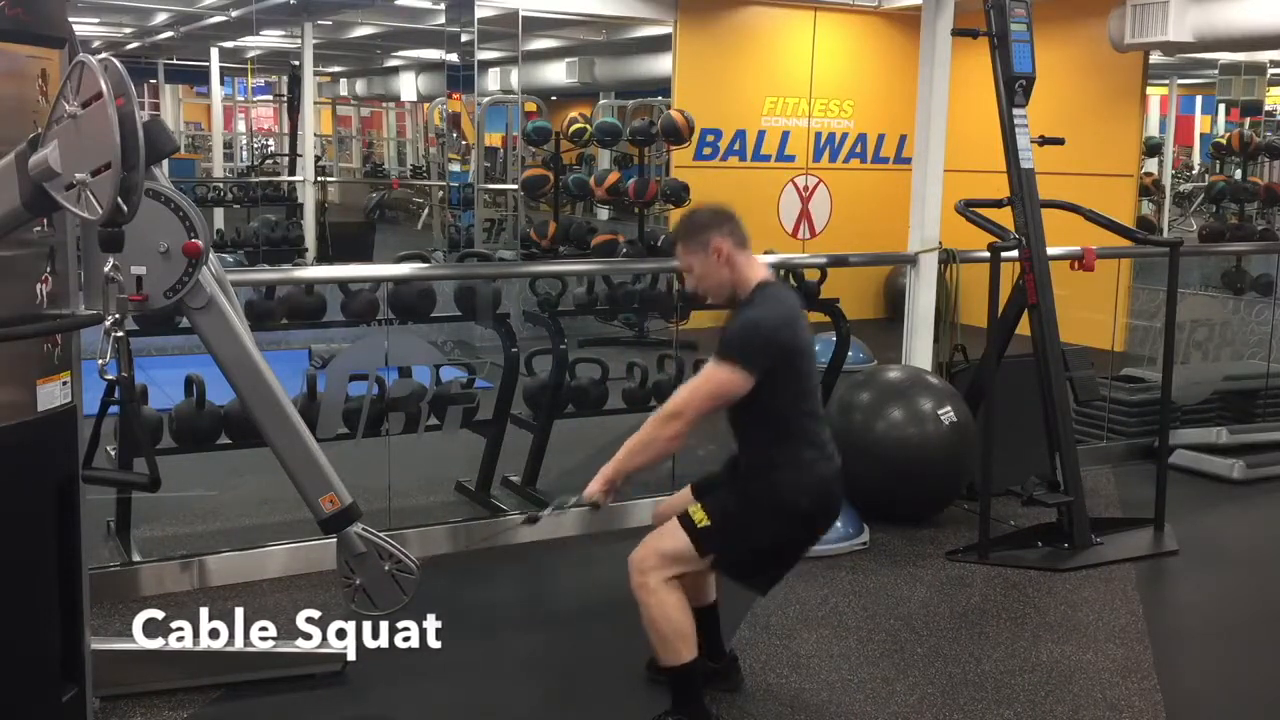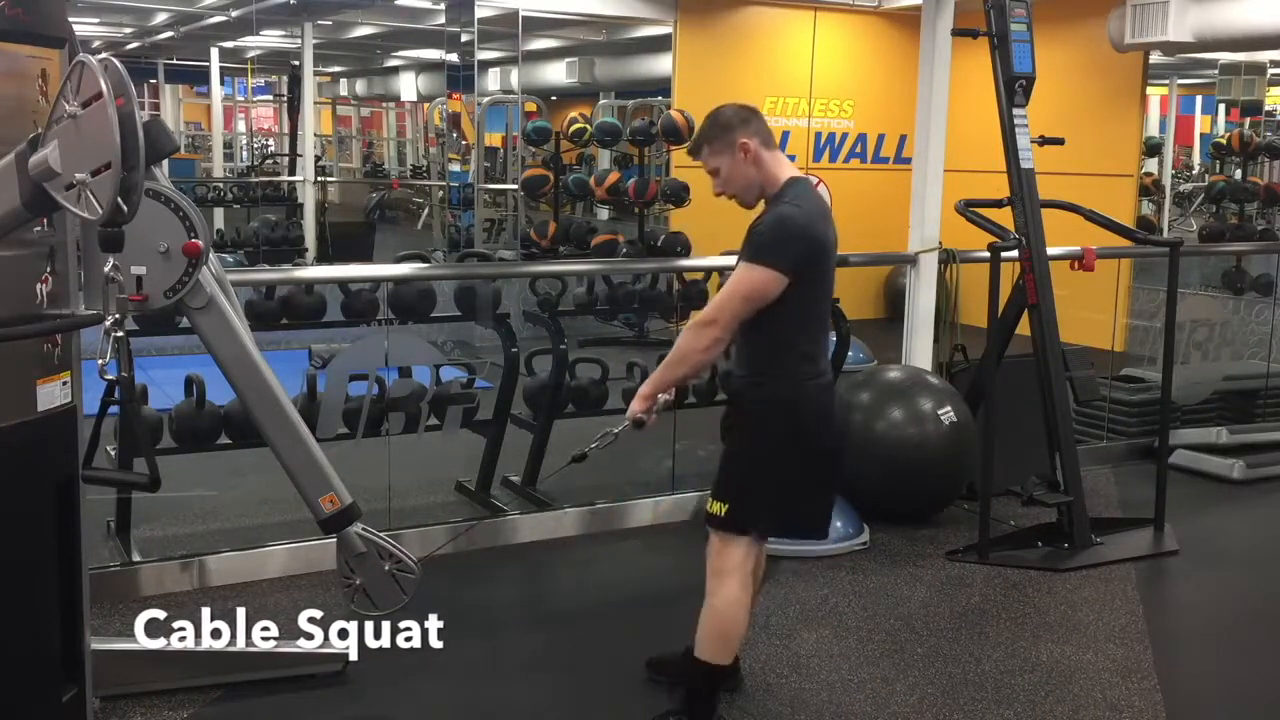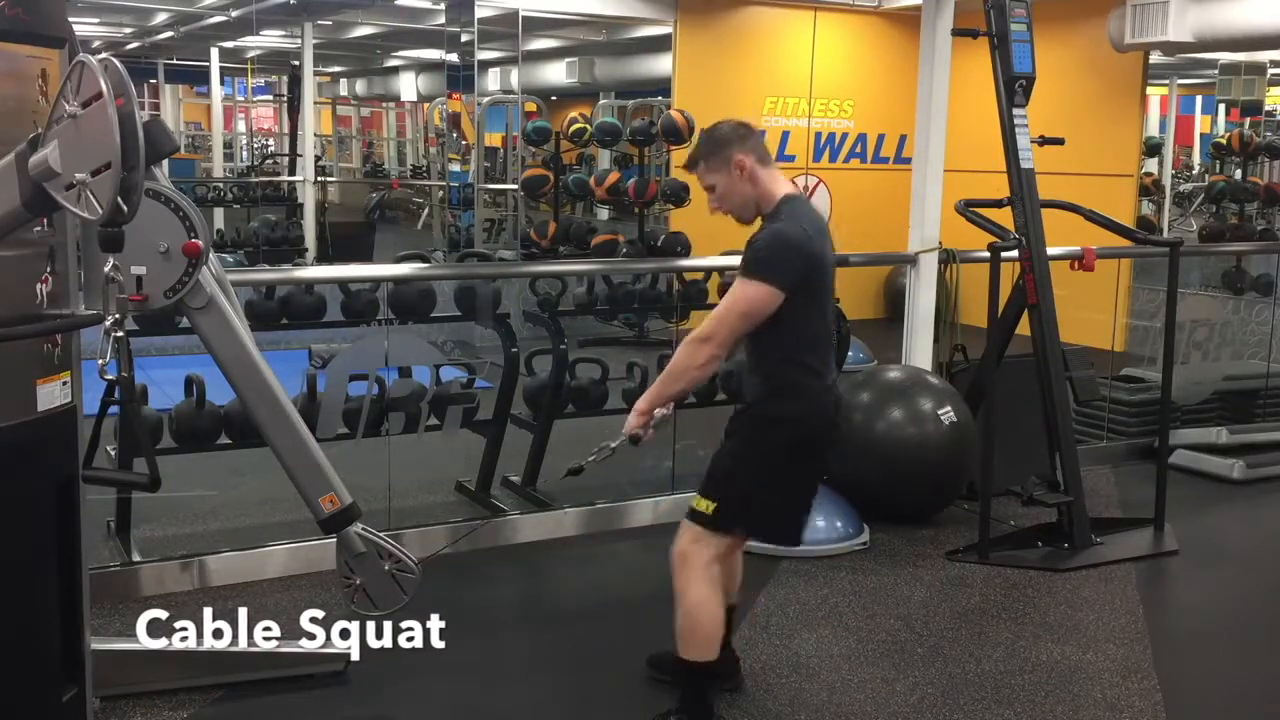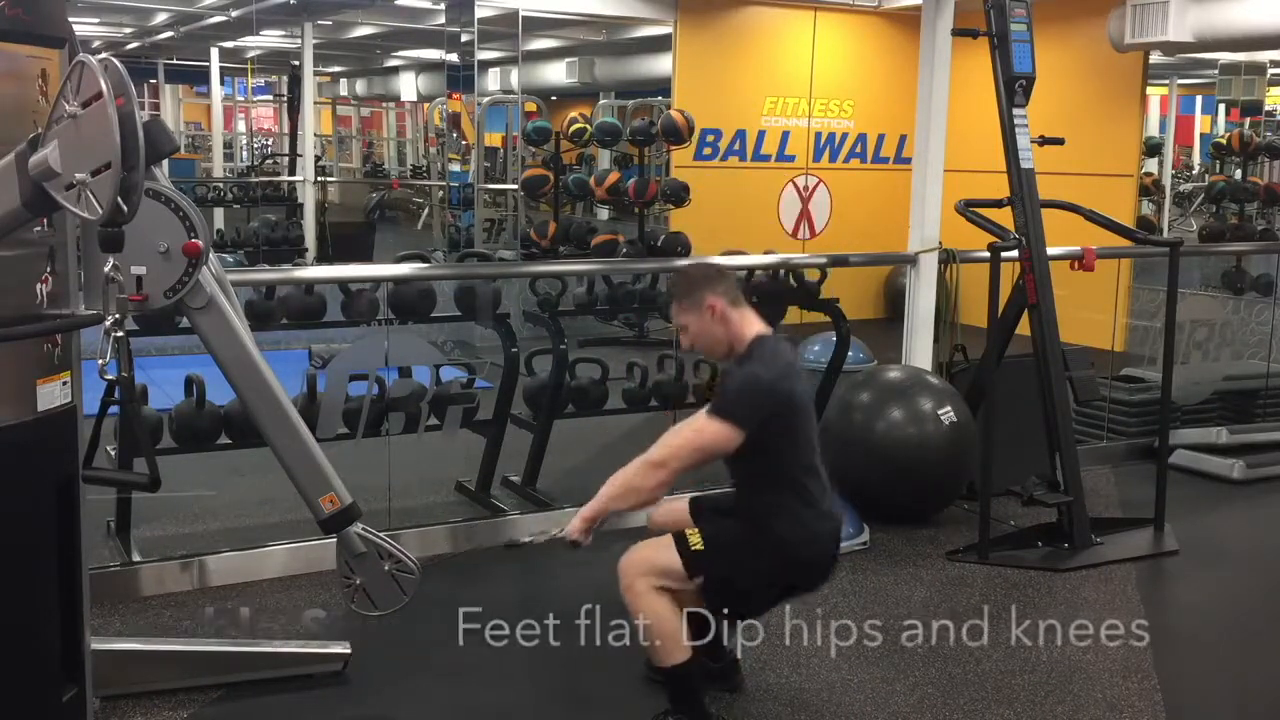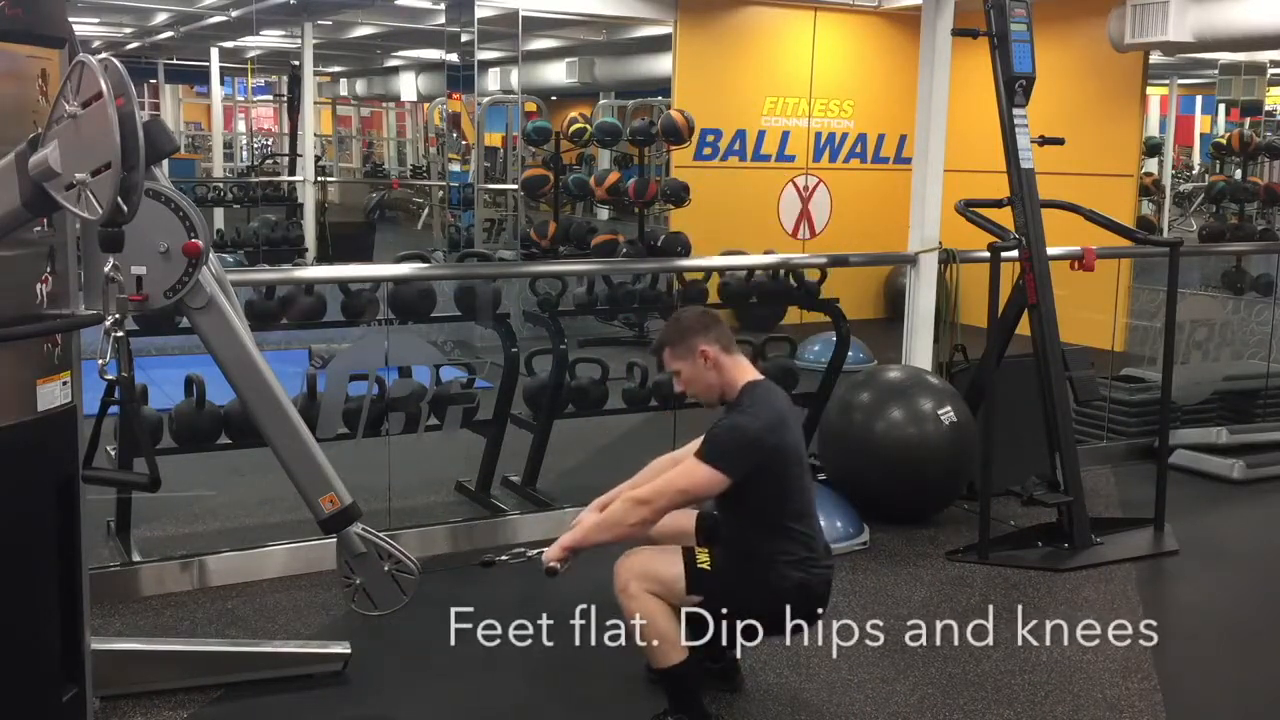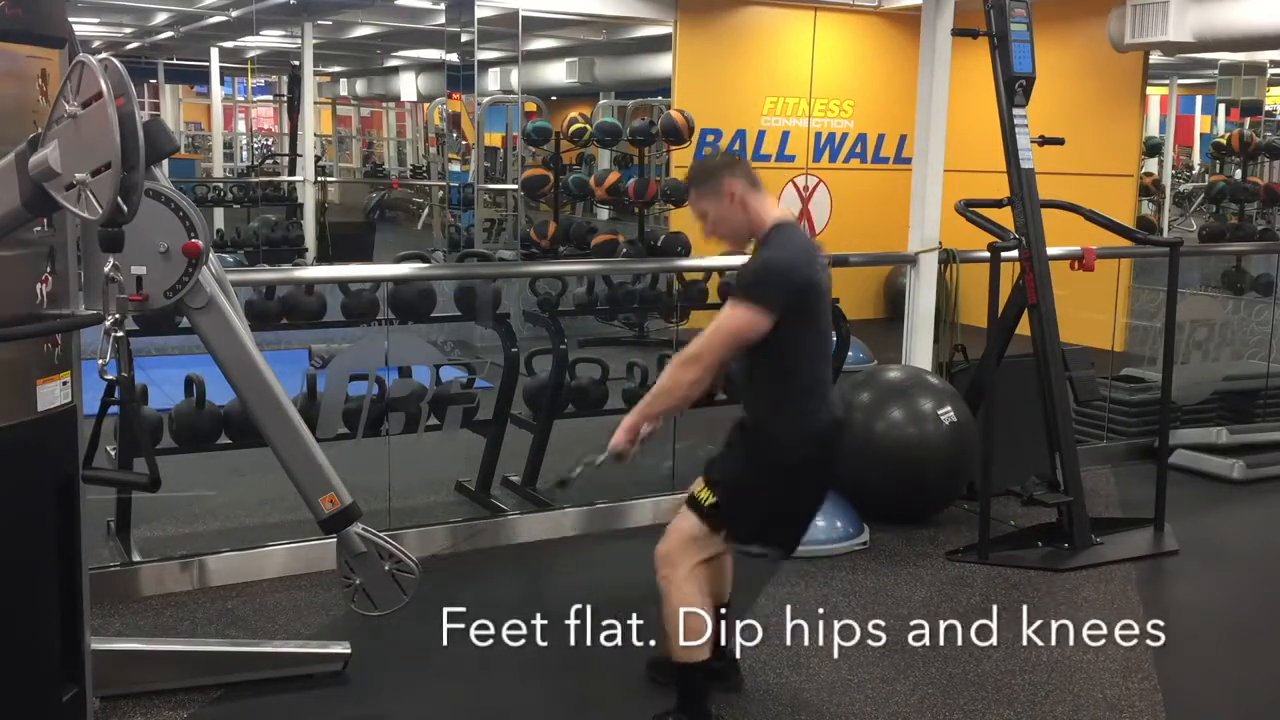
dt=0.4s
person 1, frame 1
left shoulder: (760, 324)
right shoulder: (767, 303)
left elbow: (680, 417)
right elbow: (695, 391)
left wrist: (609, 477)
right wrist: (623, 458)
left hip: (792, 490)
right hip: (781, 472)
left knee: (649, 565)
right knee: (671, 517)
right ankle: (711, 658)
person 1, frame 2
left shoulder: (786, 221)
right shoulder: (796, 205)
left elbow: (716, 324)
right elbow: (730, 318)
left wrist: (652, 389)
right wrist: (670, 378)
left hip: (780, 406)
right hip: (778, 397)
left knee: (731, 550)
right knee: (744, 541)
right ankle: (715, 658)
person 1, frame 3
left shoulder: (783, 238)
right shoulder: (796, 220)
left elbow: (712, 340)
right elbow: (729, 332)
left wrist: (649, 403)
right wrist: (669, 391)
left hip: (786, 417)
right hip: (788, 405)
left knee: (696, 551)
right knee: (723, 536)
right ankle: (714, 655)
person 1, frame 4
left shoulder: (757, 381)
right shoulder: (764, 355)
left elbow: (665, 468)
right elbow: (690, 431)
left wrist: (593, 513)
right wrist: (617, 483)
left hip: (793, 543)
right hip: (777, 516)
left knee: (637, 570)
right knee: (665, 522)
right ankle: (712, 656)
person 1, frame 5
left shoulder: (749, 428)
right shoulder: (759, 400)
left elbow: (647, 507)
right elbow: (678, 461)
left wrist: (572, 541)
right wrist: (600, 506)
left hip: (786, 584)
right hip: (775, 555)
left knee: (633, 574)
right knee: (663, 530)
right ankle: (713, 656)
person 1, frame 6
left shoulder: (774, 265)
right shoulder: (789, 246)
left elbow: (700, 361)
right elbow: (712, 352)
left wrist: (634, 422)
right wrist: (649, 411)
left hip: (788, 439)
right hip: (790, 428)
left knee: (676, 554)
right knee: (701, 525)
right ankle: (714, 655)
